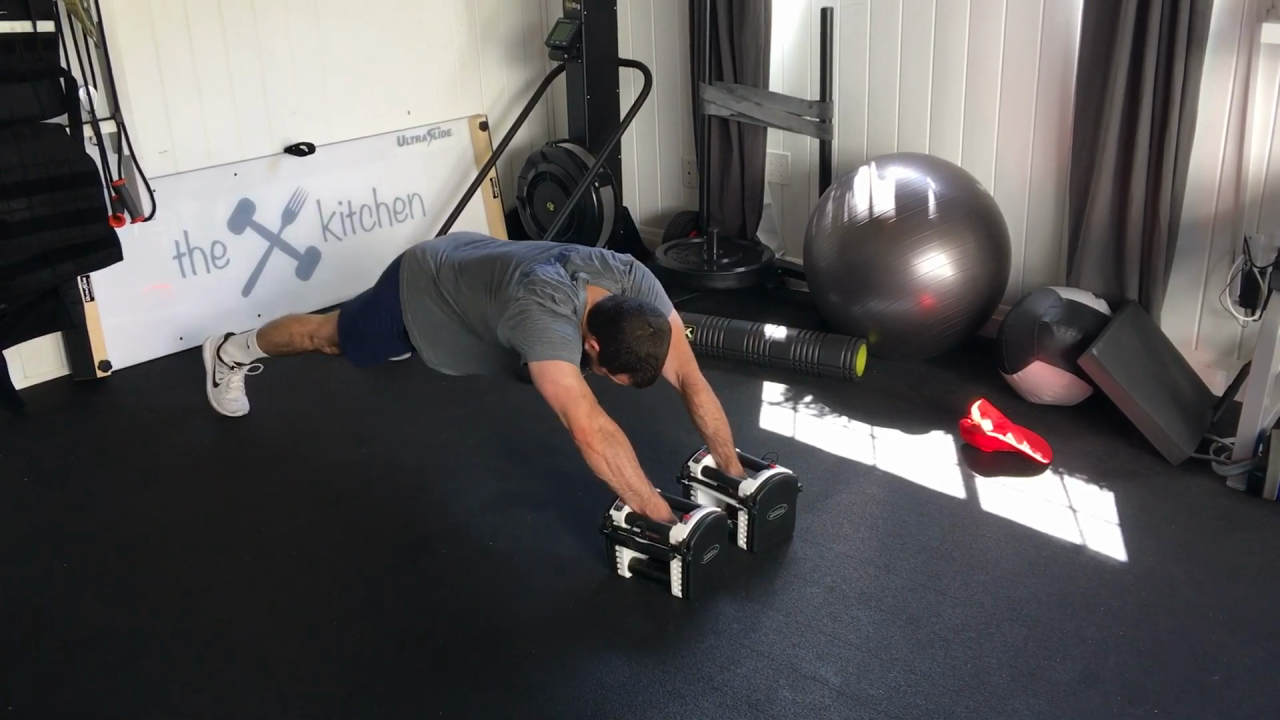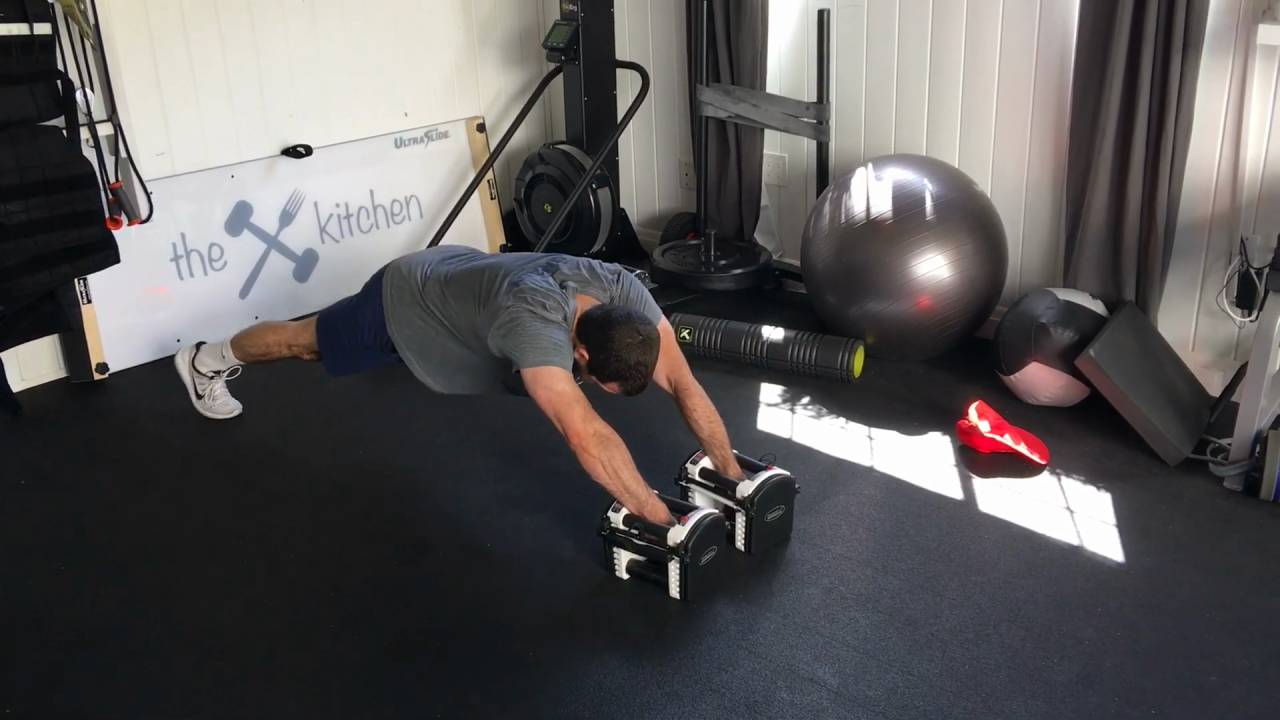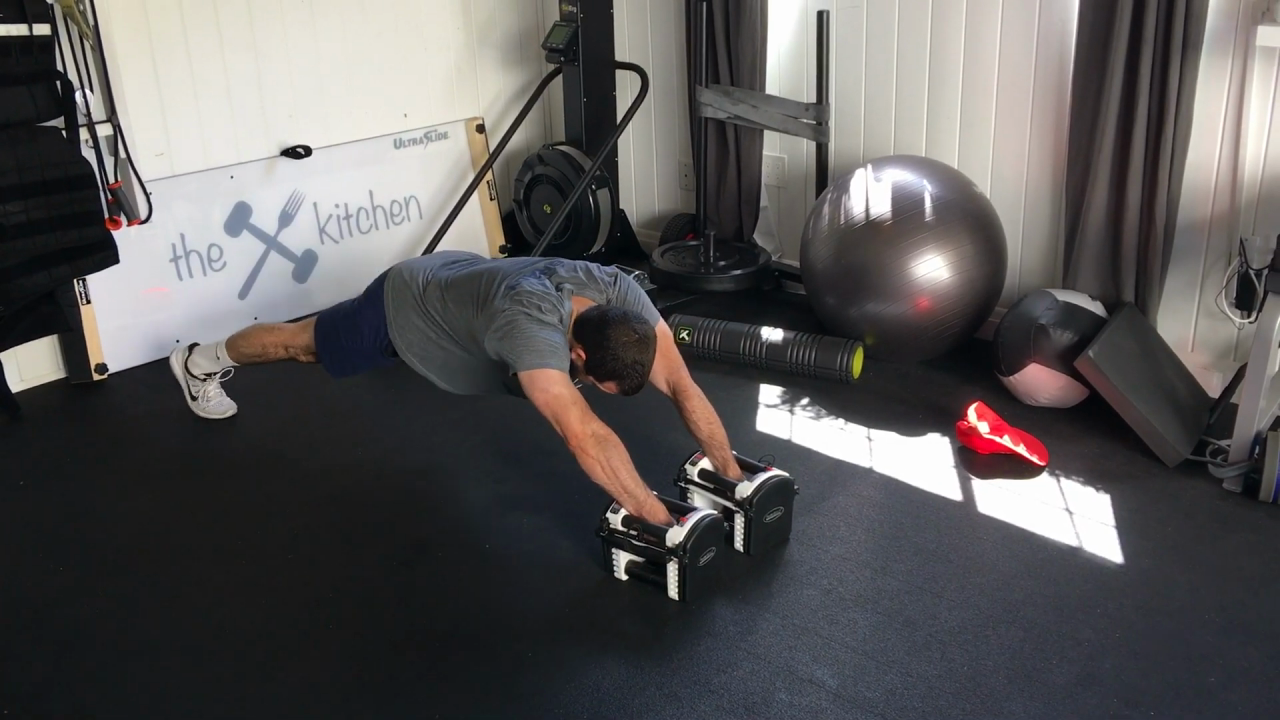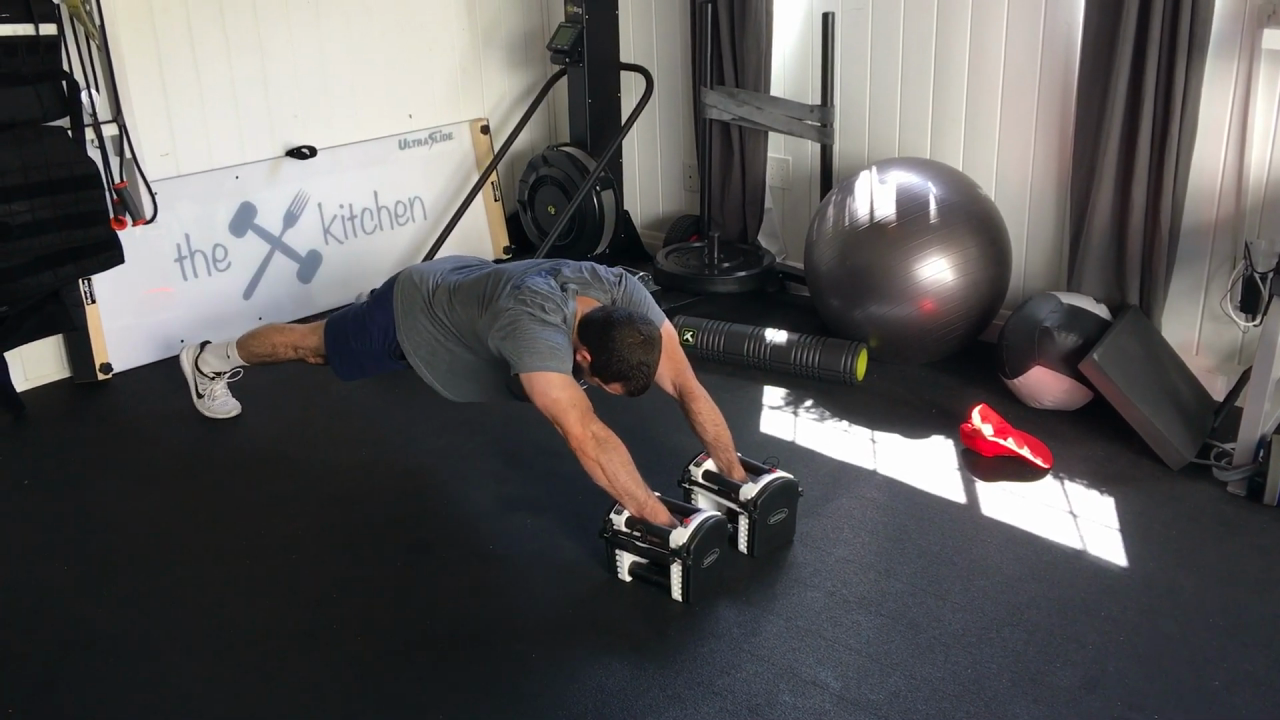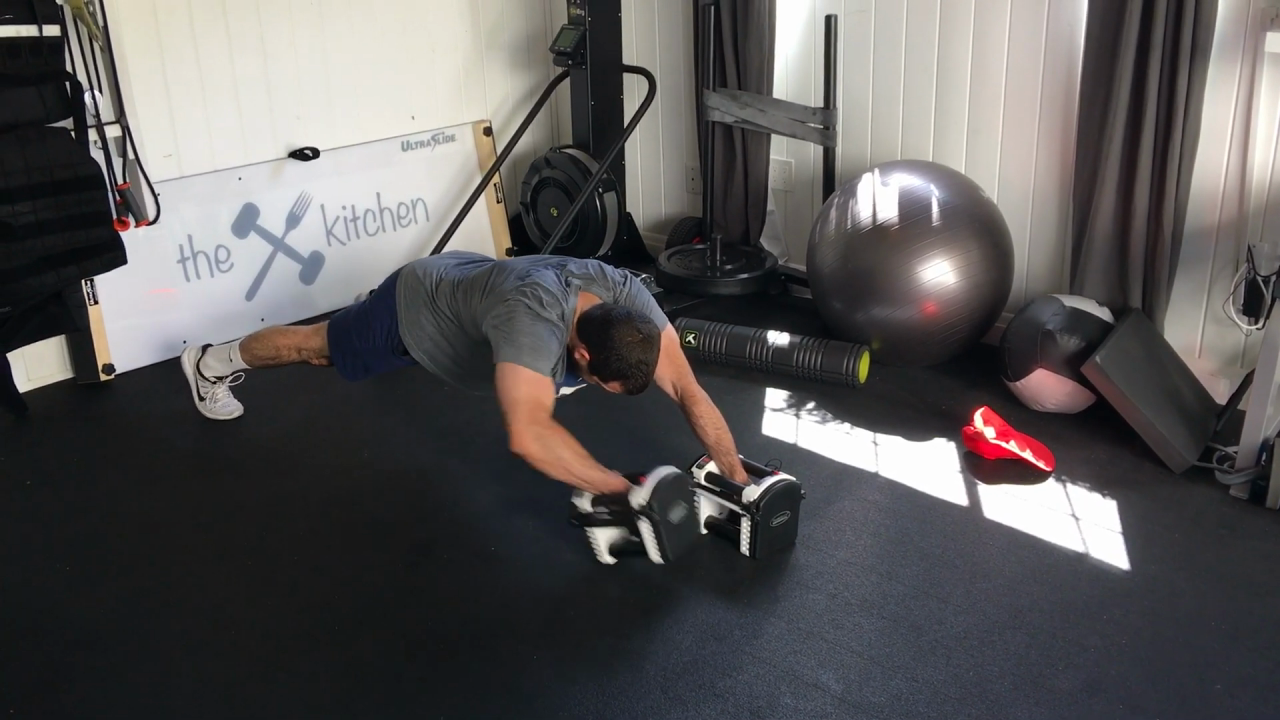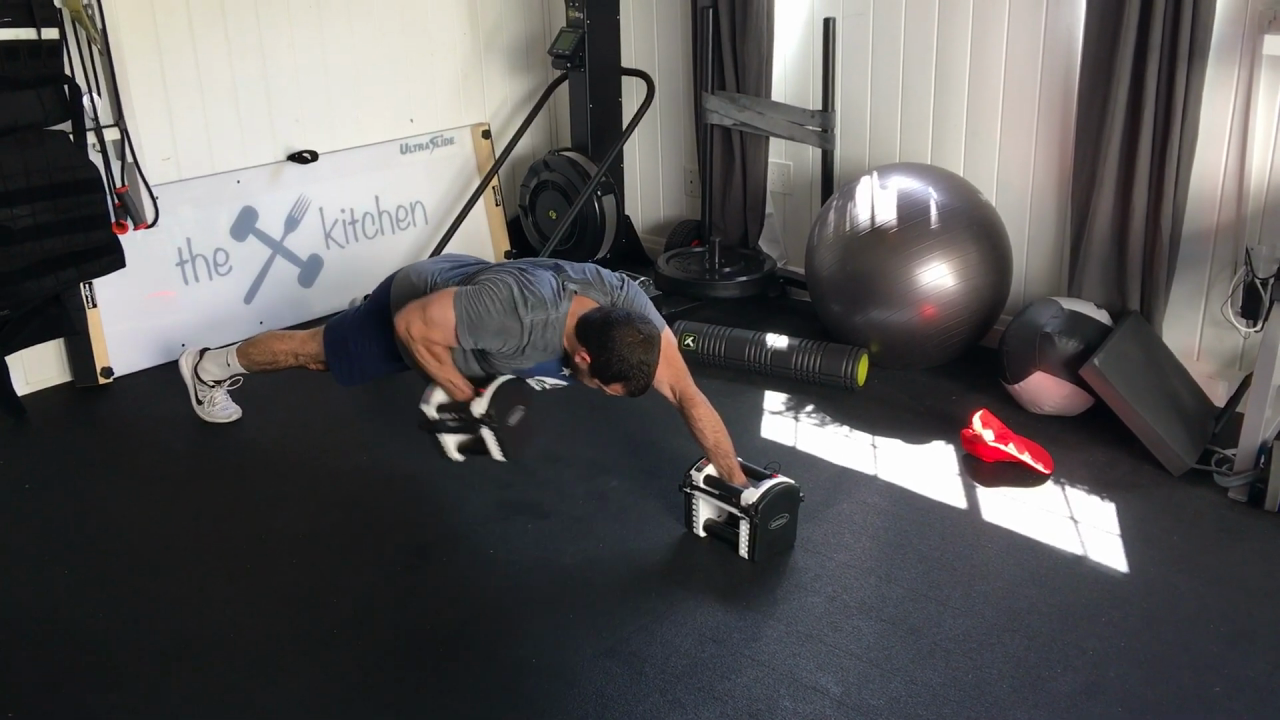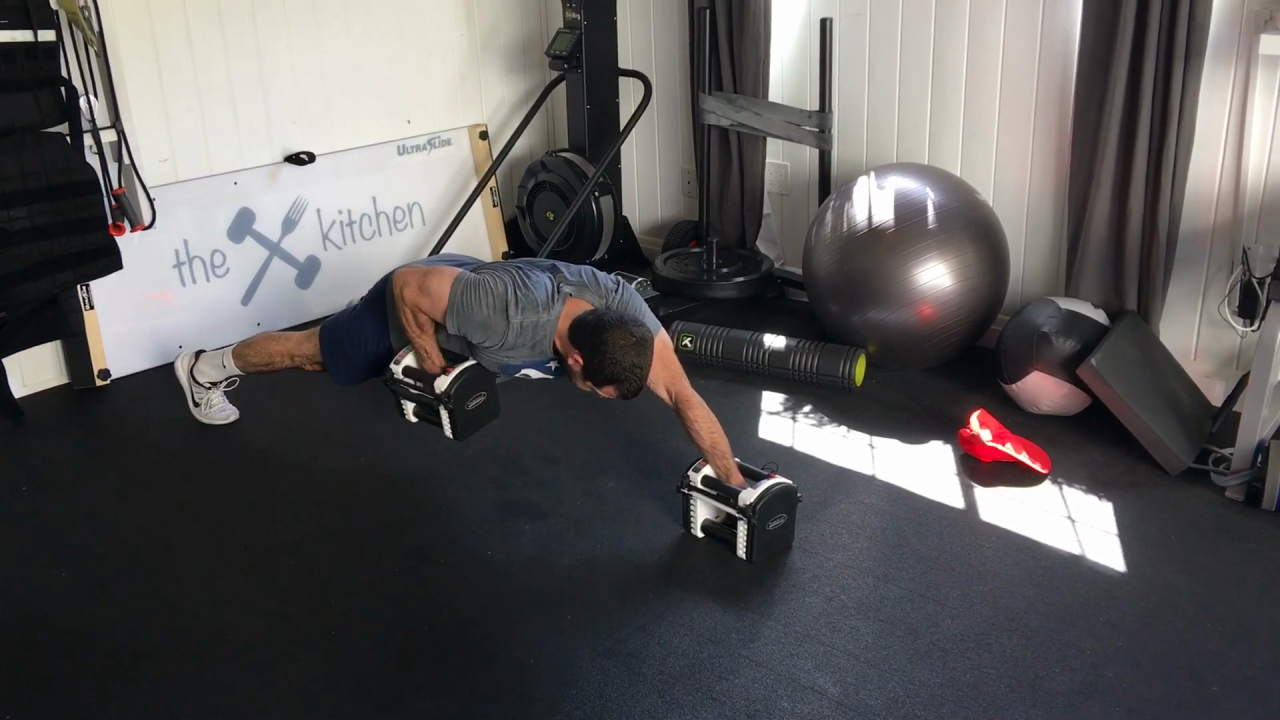
dt=0.4s
person 1, frame 1
left shoulder: (636, 282)
right shoulder: (545, 315)
left elbow: (691, 379)
right elbow: (589, 430)
left wrist: (735, 473)
right wrist: (665, 521)
left hip: (470, 262)
right hip: (422, 284)
right knee: (333, 337)
left ankle: (397, 341)
right ankle: (233, 352)
person 1, frame 2
left shoulder: (624, 290)
right shoulder: (535, 322)
left elbow: (684, 385)
right elbow: (585, 436)
left wrist: (733, 474)
right wrist: (662, 523)
left hip: (455, 273)
right hip: (405, 297)
right knee: (308, 341)
right ankle: (208, 361)
person 1, frame 3
left shoulder: (622, 294)
right shoulder: (533, 326)
left elbow: (682, 386)
right elbow: (585, 437)
left wrist: (733, 476)
right wrist: (661, 524)
left hip: (454, 277)
right hip: (406, 305)
right knee: (307, 344)
right ankle: (203, 361)
person 1, frame 4
left shoulder: (626, 294)
right shoulder: (534, 326)
left elbow: (688, 388)
right elbow: (586, 437)
left wrist: (738, 478)
right wrist: (665, 525)
left hip: (464, 282)
right hip: (413, 311)
right knee: (314, 344)
left ankle: (370, 304)
right ankle: (212, 359)
person 1, frame 5
left shoulder: (629, 298)
right shoulder: (533, 320)
left elbow: (688, 390)
right elbow: (529, 436)
left wrist: (740, 480)
right wrist: (623, 491)
left hip: (463, 284)
right hip: (415, 308)
right knee: (318, 346)
left ankle: (367, 305)
right ankle: (214, 361)
person 1, frame 6
left shoulder: (625, 302)
right shoulder: (515, 313)
left elbow: (686, 393)
right elbow: (411, 325)
left wrist: (737, 483)
right wrist: (467, 398)
left hip: (460, 283)
right hip: (414, 305)
right knee: (315, 352)
left ankle: (364, 314)
right ankle: (212, 365)
person 1, frame 7
left shoulder: (619, 303)
right shoulder: (505, 312)
left elbow: (682, 394)
right elbow: (408, 285)
left wrist: (735, 483)
right wrist: (435, 369)
left hip: (455, 288)
right hip: (407, 303)
right knee: (311, 352)
right ankle: (209, 366)
